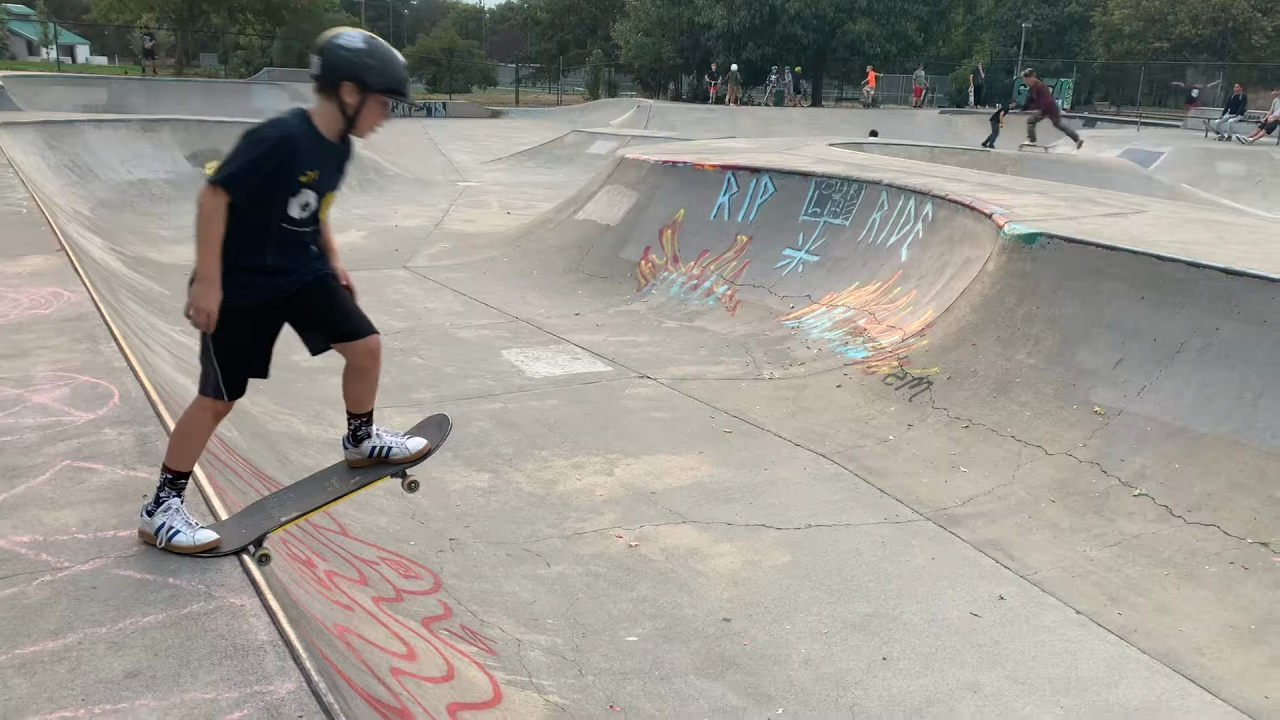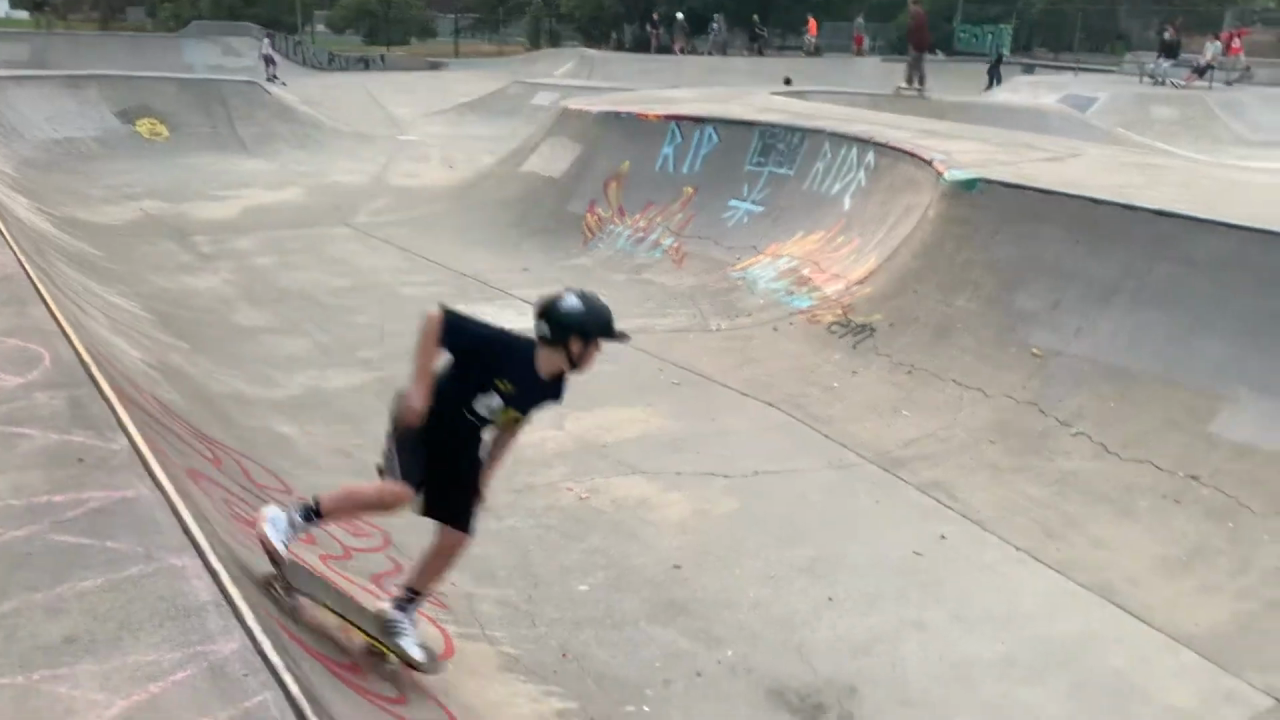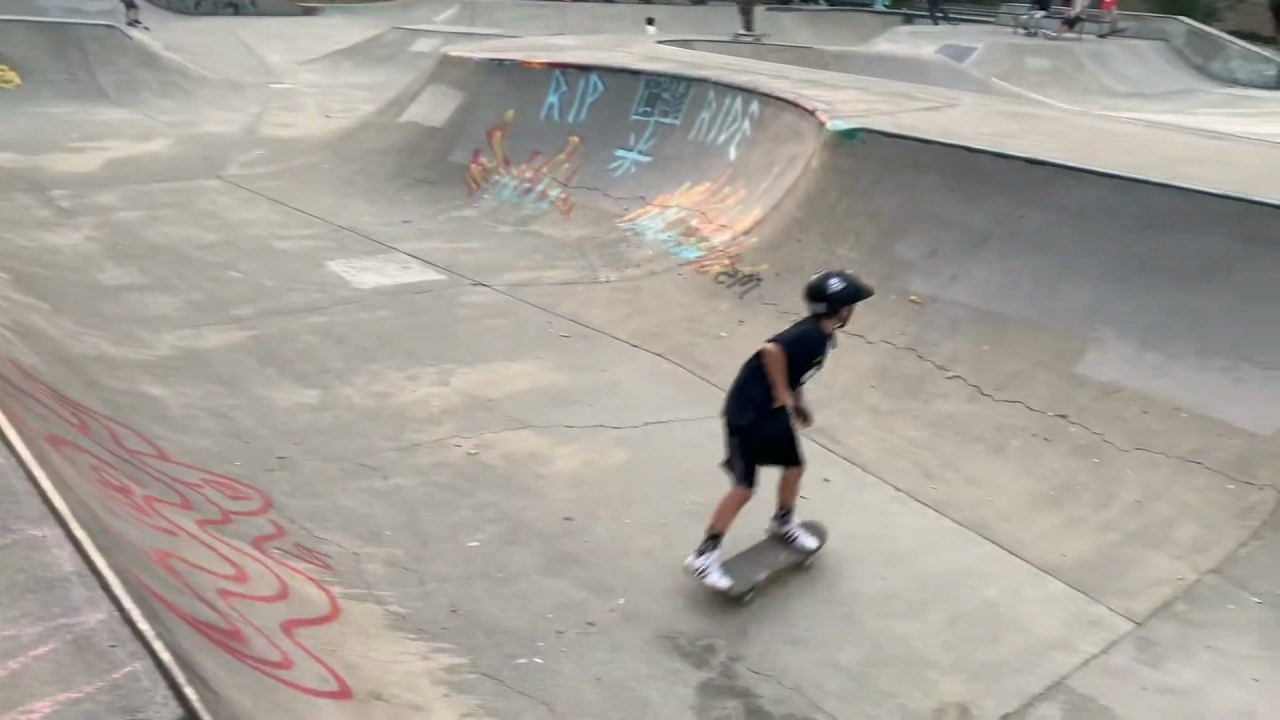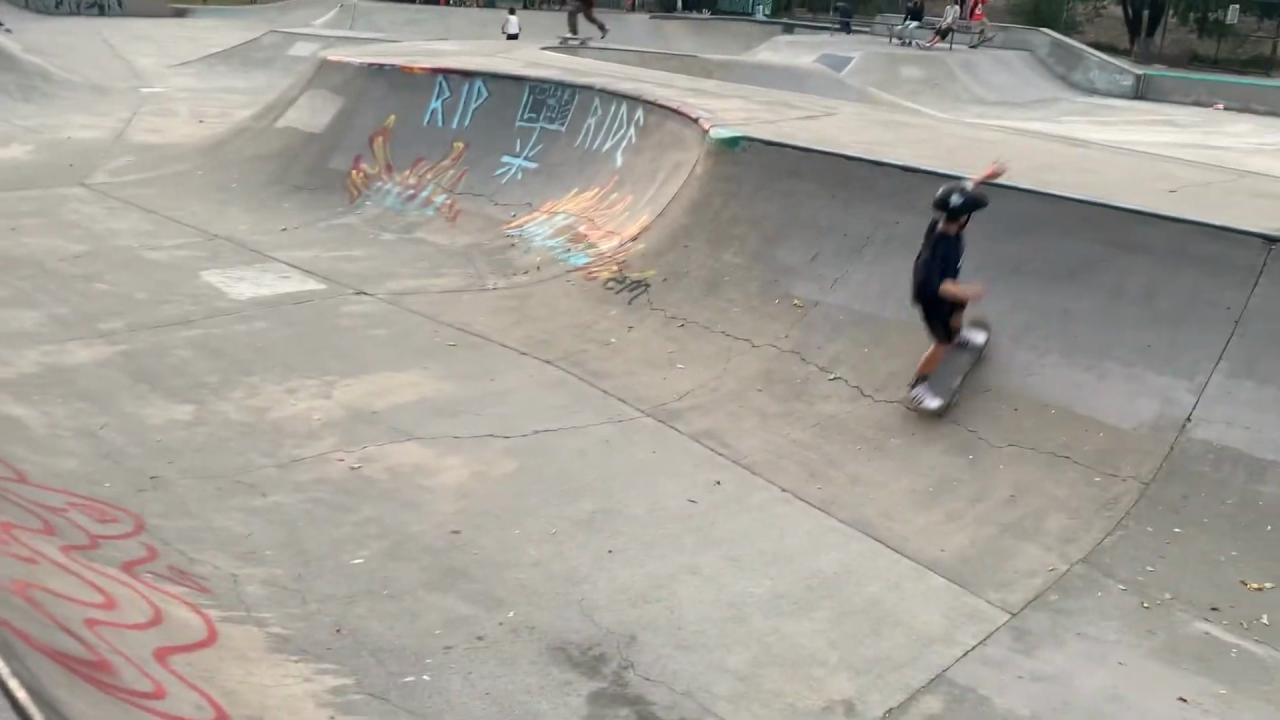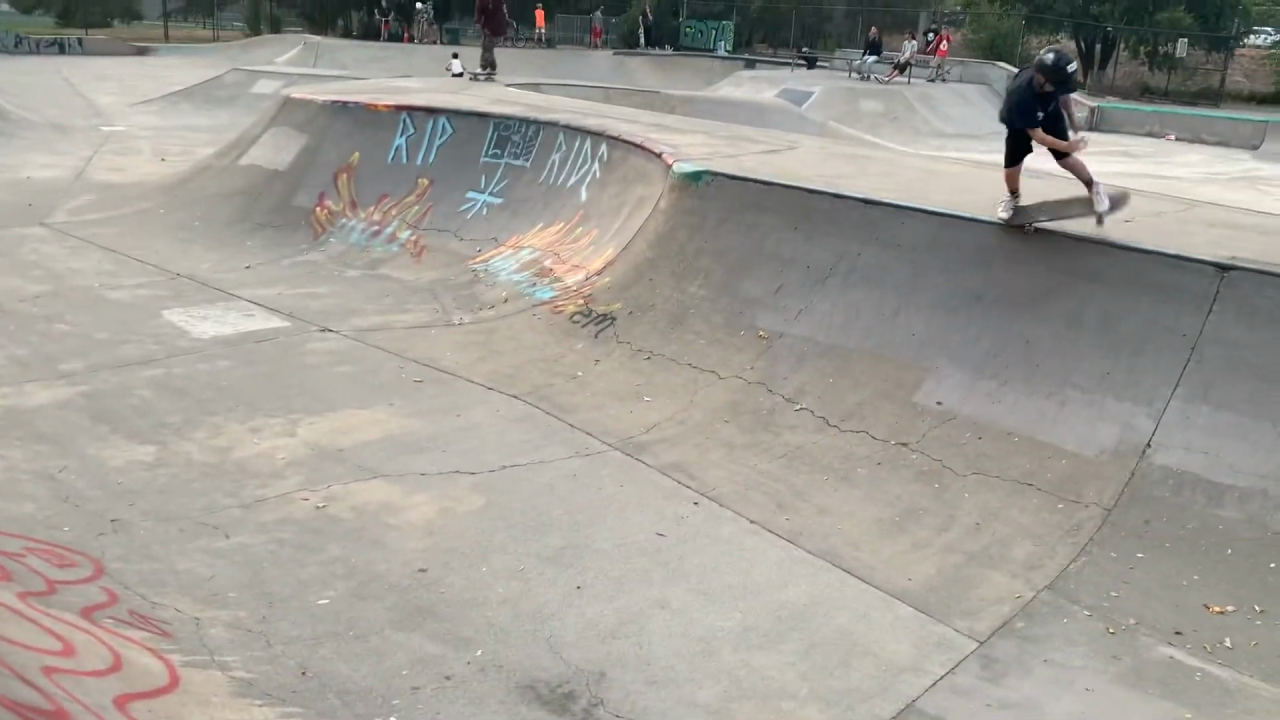
dt=0.5s
person 1, frame 1
left shoulder: (337, 147)
right shoulder: (277, 138)
right elbow: (214, 194)
left wrist: (332, 259)
right wrist: (208, 281)
left hip: (303, 271)
right hip: (241, 285)
left knee: (365, 345)
right knee: (218, 400)
left ankle: (360, 439)
right ankle: (161, 507)
person 1, frame 2
left shoulder: (551, 386)
right shoulder: (503, 348)
right elbow: (436, 318)
left wrist: (487, 469)
right wrist: (419, 387)
left hip: (463, 440)
right hip: (423, 423)
left knee: (456, 535)
right knee: (397, 494)
left ankle: (401, 613)
right ankle: (297, 516)
person 1, frame 3
left shoulder: (819, 335)
right shoulder: (810, 335)
right elbow: (772, 349)
left wrist: (798, 400)
right wrist: (783, 395)
left hip: (773, 410)
right hip: (747, 413)
left knee: (794, 468)
right knee: (743, 489)
left ankle: (783, 522)
right ankle: (705, 553)
person 1, frame 4
left shoulder: (941, 221)
right shoulder: (937, 246)
left elbow: (965, 189)
right elbow: (943, 288)
left wrist: (985, 175)
right wrist: (968, 293)
left hip: (944, 283)
right hip: (932, 295)
left knee: (958, 311)
right knee: (943, 343)
left ankle: (957, 334)
right ankle: (918, 385)
person 1, frame 5
left shoulder: (1053, 78)
right shoulder: (1021, 94)
left elbow: (1063, 96)
right elbow: (1037, 135)
left wrist: (1071, 118)
right wrist: (1065, 146)
left hip: (1049, 116)
right hip: (1019, 125)
left knee: (1065, 160)
right knee: (1012, 167)
left ankle: (1093, 187)
right ankle: (1013, 197)
